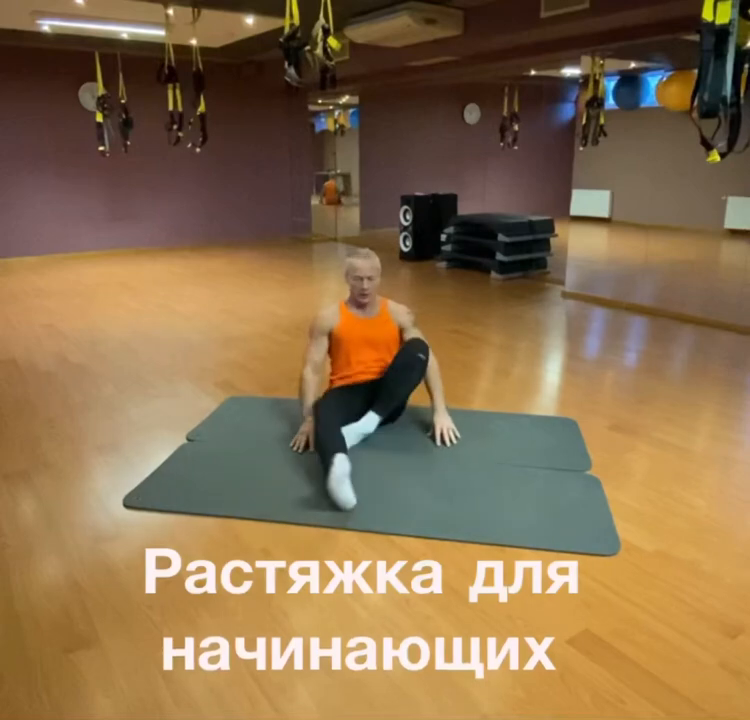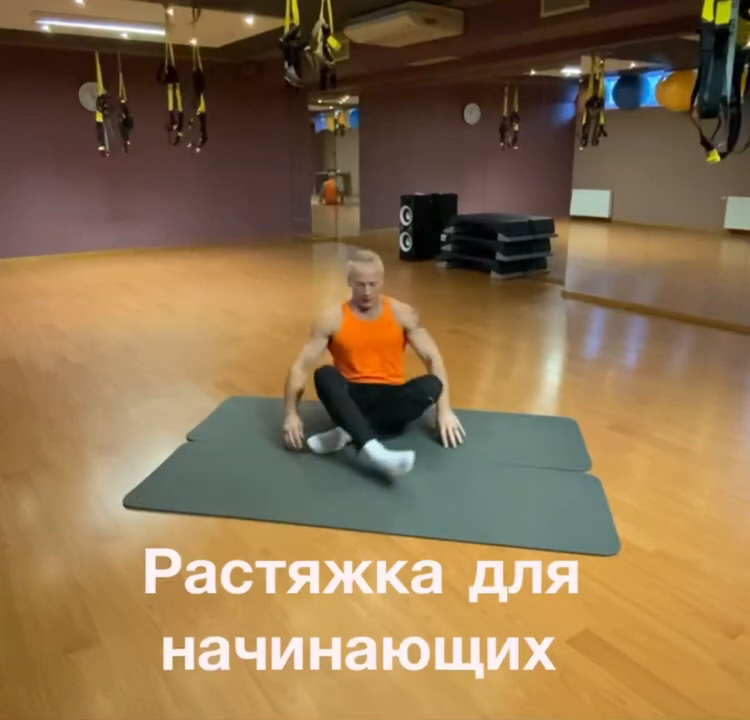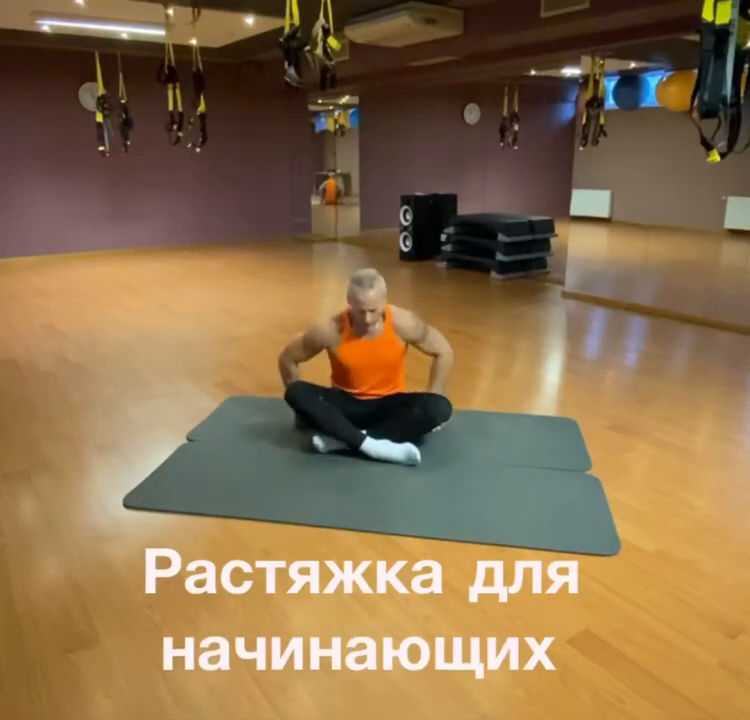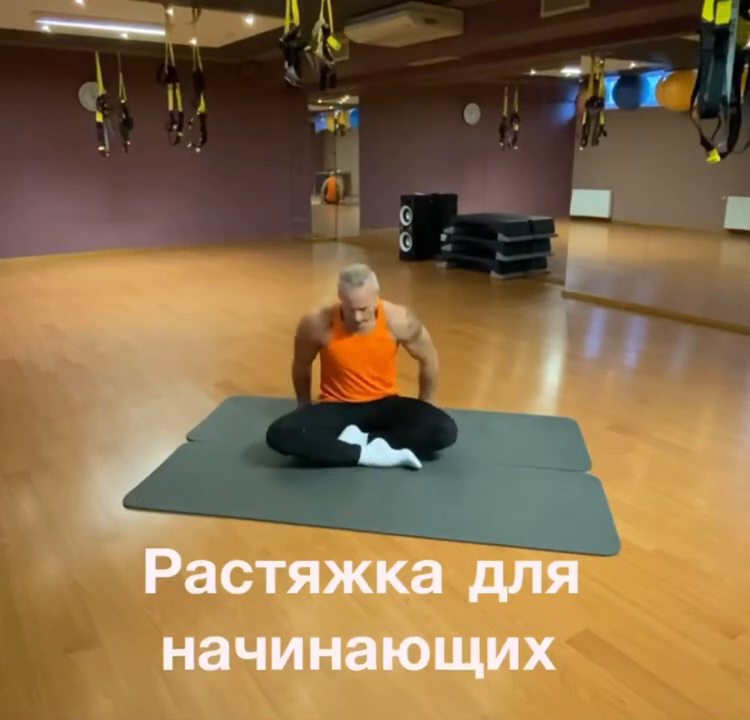
dt=0.5s
person 1, frame 1
left shoulder: (399, 314)
right shoulder: (328, 319)
left elbow: (430, 360)
right elbow: (311, 369)
left wrist: (440, 411)
right wrist: (308, 418)
left hip: (389, 396)
right hip: (347, 393)
left knee: (417, 348)
right knee: (324, 408)
left ankle: (367, 423)
right ankle: (337, 471)
person 1, frame 2
left shoulder: (402, 314)
right shoulder: (332, 320)
left elbow: (433, 358)
right elbow: (301, 366)
left wrist: (445, 410)
right wrist: (291, 415)
left hip: (391, 399)
right hip: (350, 395)
left knee: (431, 385)
right knee: (325, 375)
left ankle: (347, 431)
right ankle: (371, 449)
person 1, frame 3
left shoulder: (404, 323)
right shoulder: (329, 331)
left elbow: (444, 353)
right elbow: (287, 360)
left wrist: (427, 406)
right wrist: (304, 405)
left hip: (390, 404)
right hip: (346, 404)
left knee: (440, 408)
right knee: (296, 393)
left ankle: (344, 437)
right ankle: (371, 445)
person 1, frame 4
left shoulder: (398, 320)
right shoulder: (316, 324)
left elbow: (429, 360)
right elbow: (301, 366)
left wrist: (424, 407)
right wrist: (305, 409)
left hip: (385, 405)
right hip: (337, 408)
left knee: (445, 431)
right knee: (279, 435)
left ankle: (357, 440)
right ankle: (368, 454)
